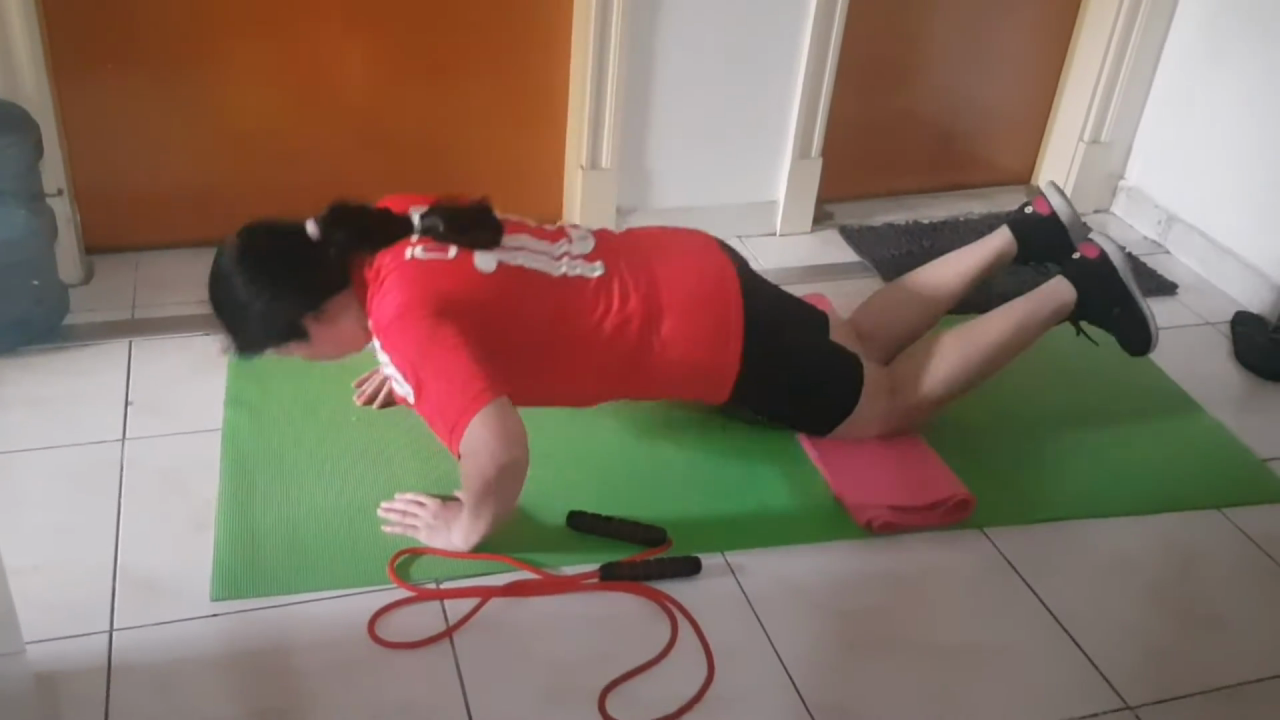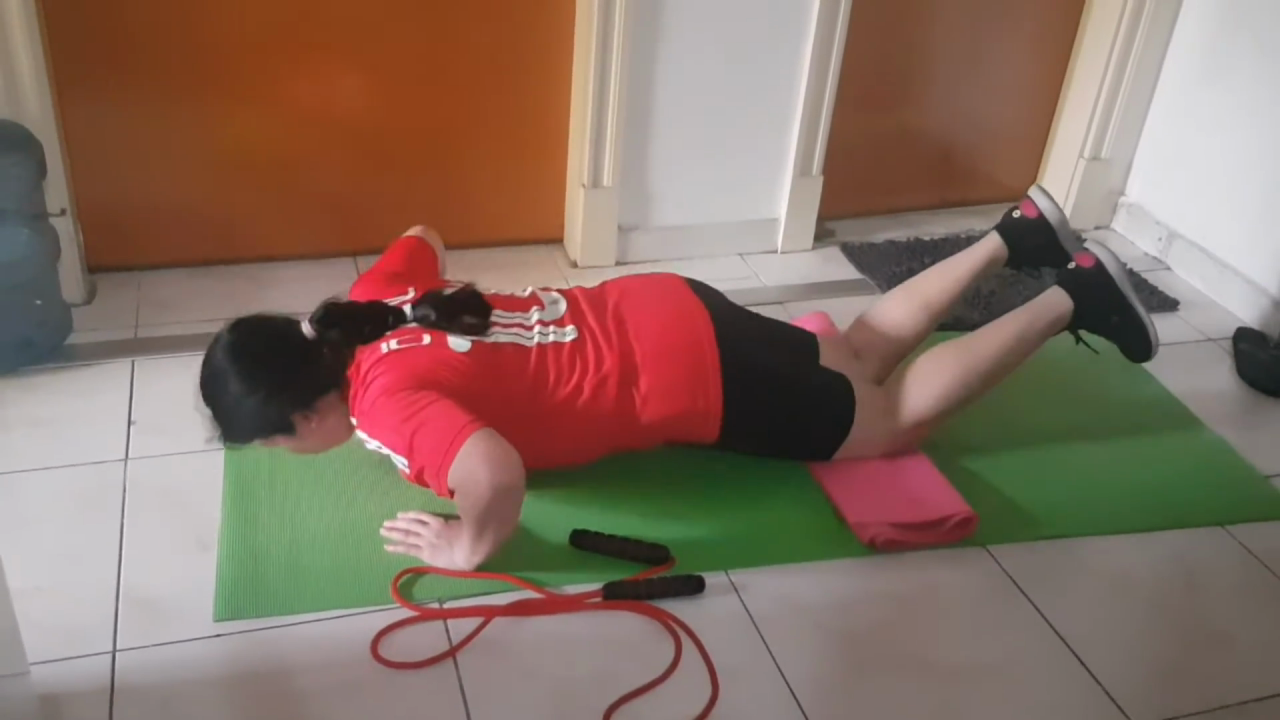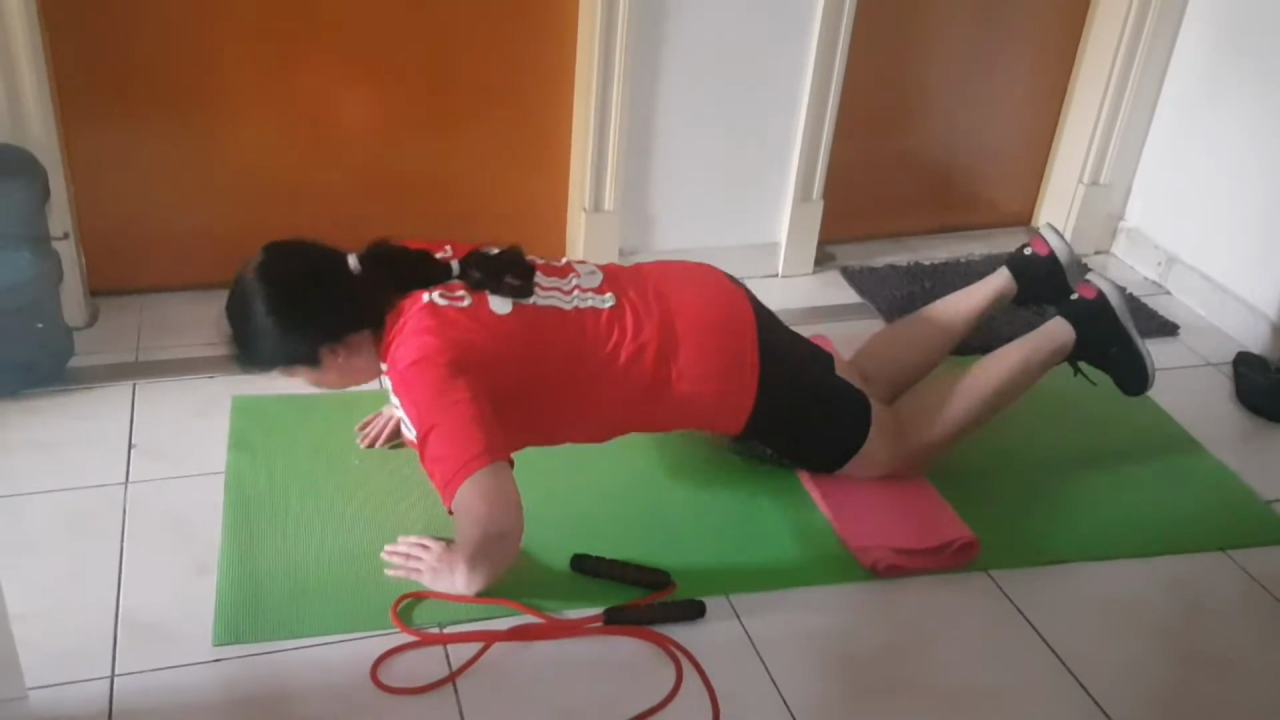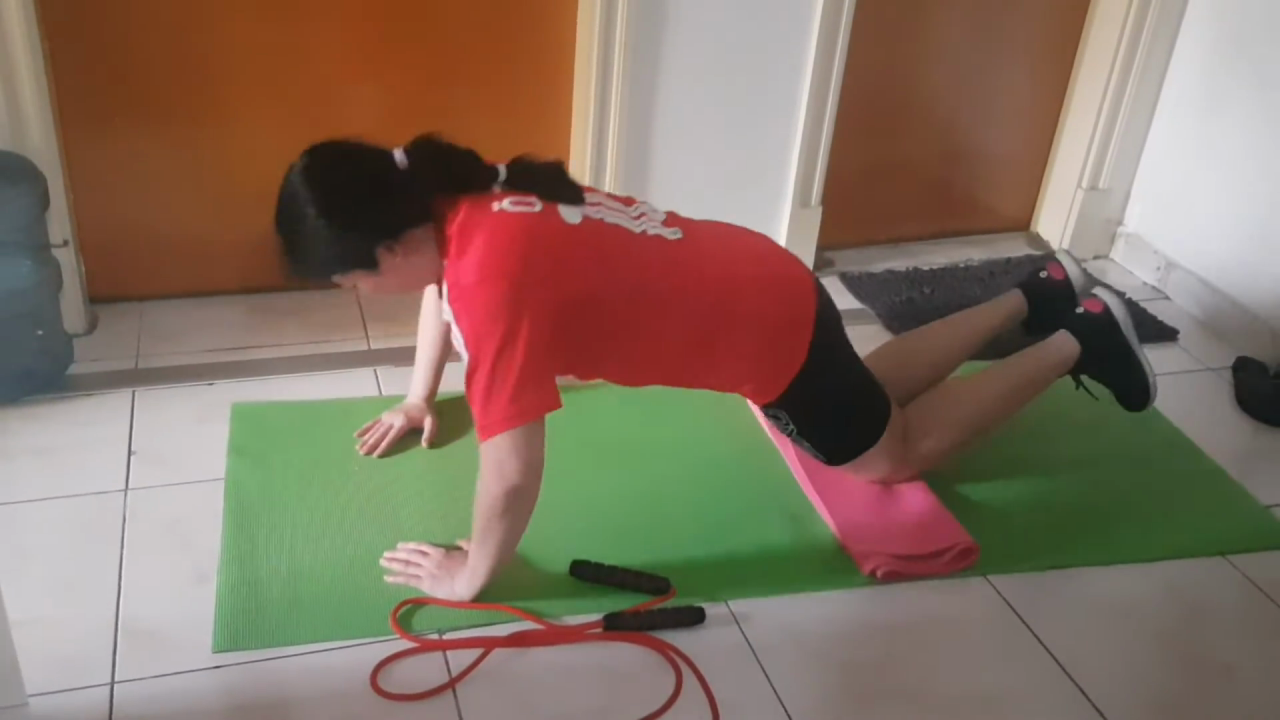
dt=0.4s
person 1, frame 1
left shoulder: (402, 318)
right shoulder: (379, 235)
left elbow: (500, 451)
left wrist: (464, 527)
left hip: (702, 332)
right hip: (681, 271)
left knee: (887, 400)
right knee: (859, 344)
left ankle: (1073, 289)
right ankle: (1027, 233)
person 1, frame 2
left shoulder: (385, 402)
right shoulder: (362, 321)
left elbow: (497, 475)
right elbow: (423, 240)
left wrist: (468, 546)
left hip: (685, 374)
right hip: (659, 313)
left knee: (886, 420)
right knee: (858, 361)
left ankle: (1069, 300)
right ankle: (1014, 236)
person 1, frame 3
left shoulder: (423, 361)
right shoulder: (398, 277)
left elbow: (496, 517)
left wrist: (463, 572)
left hip: (716, 360)
right hip: (694, 304)
left knee: (892, 444)
right knee: (859, 386)
left ankle: (1070, 328)
right ankle: (1025, 274)
person 1, frame 4
left shoulder: (491, 270)
right shoulder: (453, 200)
left elbow: (512, 471)
left wrist: (470, 575)
right wrist: (419, 400)
left hip: (768, 324)
right hip: (746, 281)
left knee: (896, 452)
right knee: (870, 397)
left ankle: (1074, 343)
right ankle: (1034, 298)
